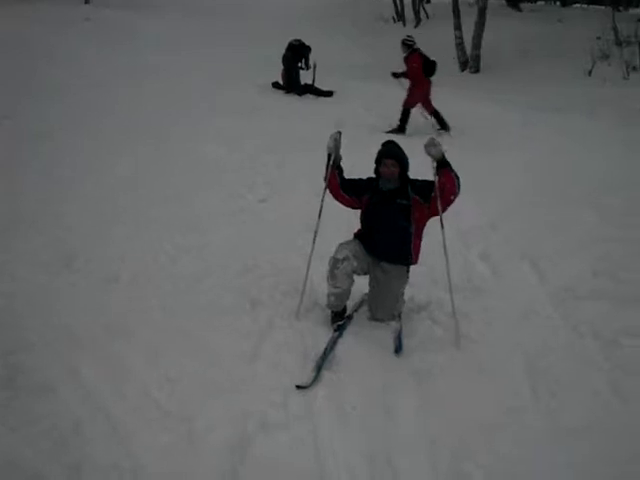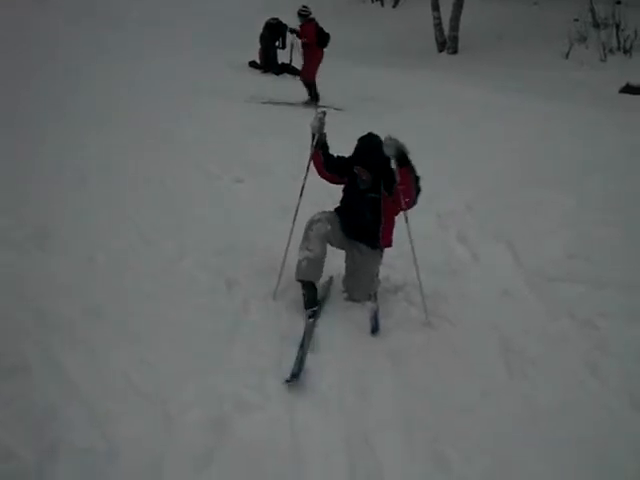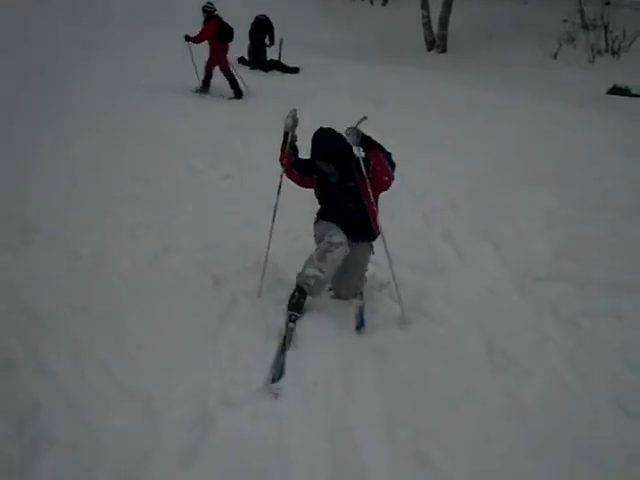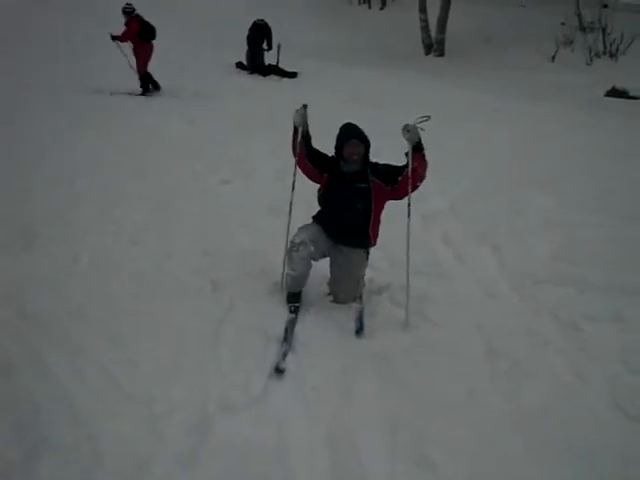
dt=1s
person 1, frame 1
left shoulder: (417, 192)
right shoulder: (369, 188)
left elbow: (449, 193)
right elbow: (340, 190)
left wrist: (440, 162)
right wrist: (334, 162)
left hip: (394, 264)
right hip: (365, 251)
left knee: (382, 317)
right knee: (343, 257)
left ankle: (392, 301)
right ankle: (337, 308)
person 1, frame 2
left shoulder: (390, 183)
right shoulder: (351, 171)
left elbow: (409, 195)
right elbow: (326, 167)
left wrist: (401, 159)
right wrist: (319, 138)
left hip: (368, 244)
right hip: (342, 228)
left knee: (358, 296)
right knee: (318, 224)
left ankle: (366, 285)
right ankle: (308, 284)
person 1, frame 3
left shoulder: (362, 171)
right shoulder: (318, 172)
left elbow: (386, 174)
right elbow: (292, 167)
left wrist: (365, 143)
right wrist: (289, 136)
left hip: (359, 237)
right hip: (329, 226)
left knee: (345, 292)
right knee: (336, 244)
left ankle: (351, 285)
right ankle: (302, 290)
person 1, frame 4
left shoulder: (378, 176)
right shoulder: (329, 168)
left elbow: (412, 178)
right elbow: (304, 156)
left wrist: (415, 147)
right wrist: (301, 131)
left hip: (354, 245)
right hip: (324, 231)
left knee: (344, 297)
right knee: (301, 244)
left ankle: (353, 278)
right ankle: (294, 290)
